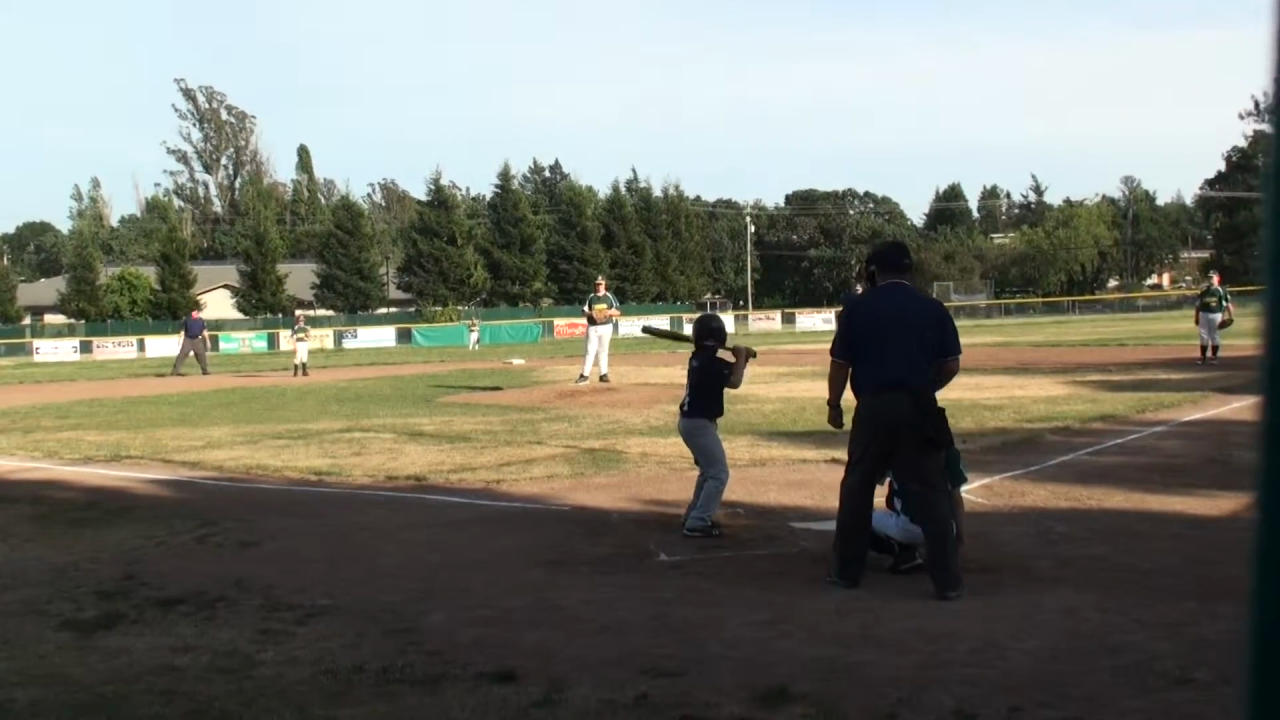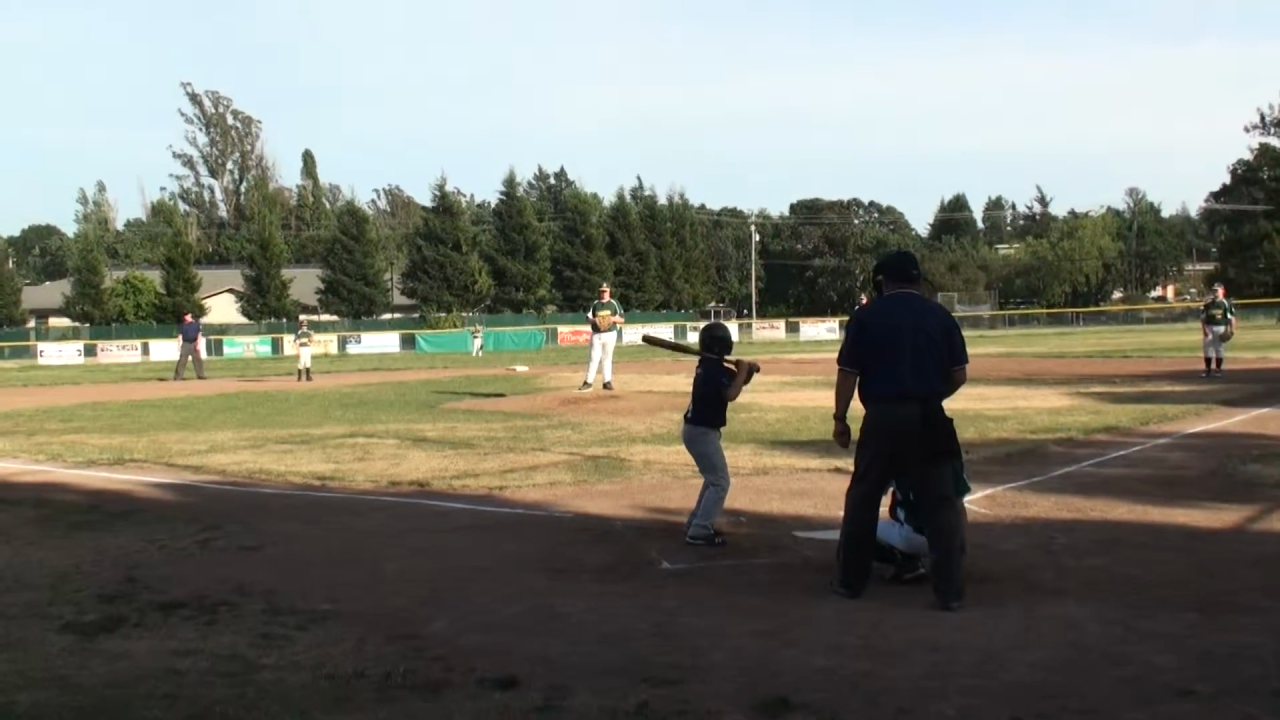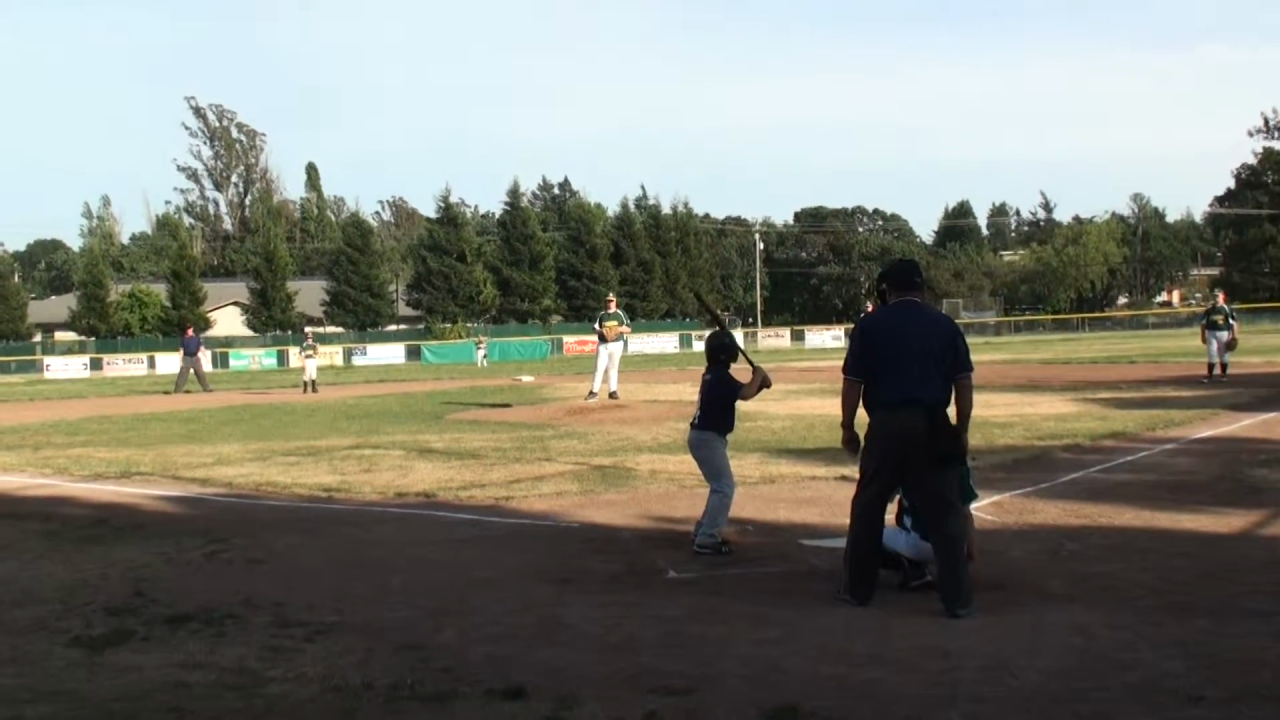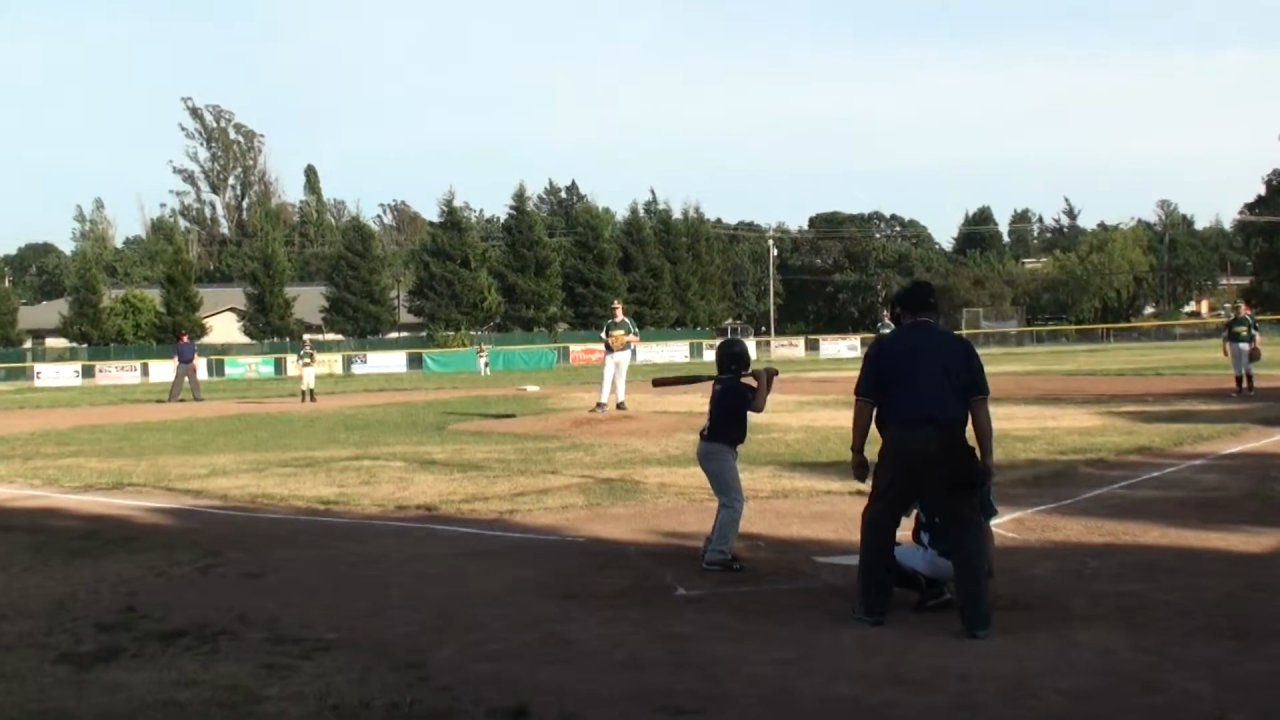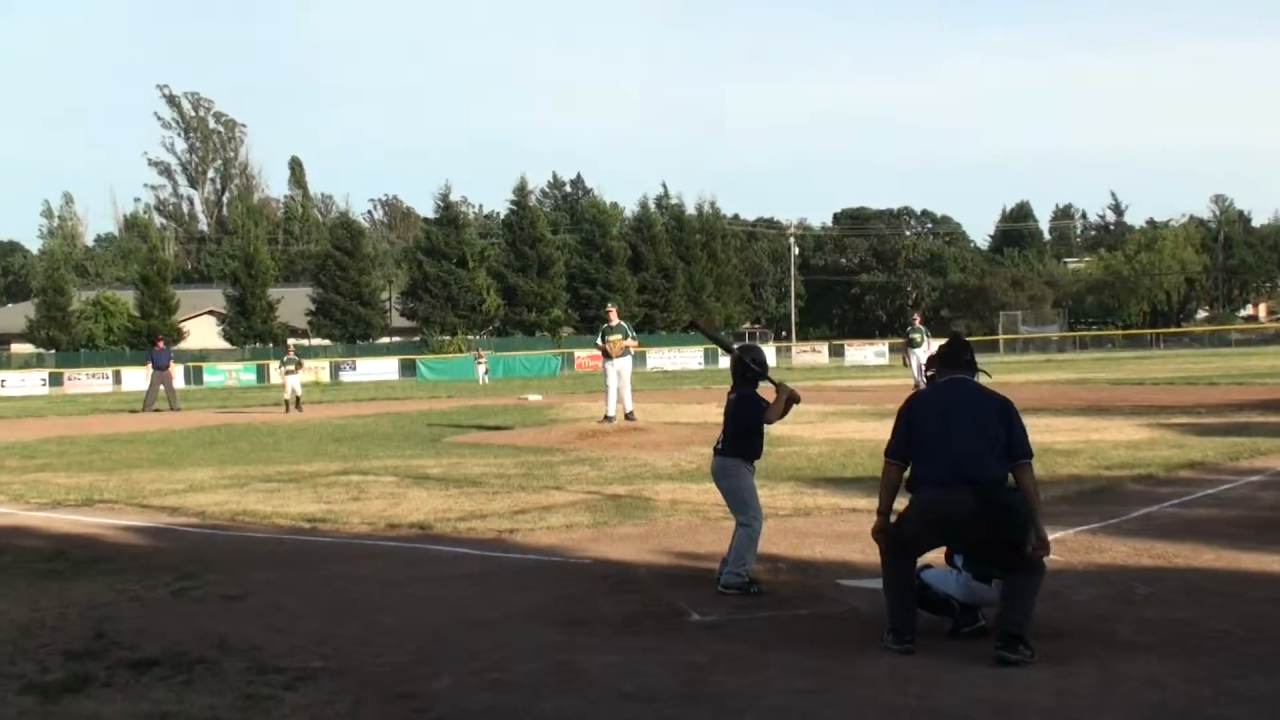
dt=0.5s
person 1, frame 1
left shoulder: (857, 307)
right shoulder: (932, 307)
left elbow: (840, 364)
right elbow: (951, 365)
left wrist: (834, 405)
left hip: (873, 409)
right hip: (918, 409)
left knee: (857, 489)
right knee: (931, 493)
left ankle: (847, 571)
right ankle: (947, 580)
person 1, frame 2
left shoulder: (867, 316)
right shoulder: (940, 316)
left elbow: (848, 373)
right elbow: (958, 375)
left wrist: (840, 419)
left hip: (882, 418)
right hip: (927, 419)
left knee: (863, 499)
right knee: (939, 503)
left ankle: (850, 581)
right ankle: (950, 591)
person 1, frame 3
left shoulder: (871, 324)
right shoulder: (944, 324)
left elbow: (853, 383)
right elbow: (964, 384)
left wrist: (848, 427)
right wrist: (961, 431)
left hip: (885, 427)
right hip: (932, 426)
left knee: (868, 507)
right knee: (944, 511)
left ankle: (857, 589)
right ankle: (957, 598)
person 1, frame 4
left shoulder: (884, 346)
right shoulder: (960, 346)
left elbow: (865, 404)
right elbow: (979, 405)
left wrist: (857, 452)
right wrist: (987, 458)
left hip: (899, 446)
right hip: (948, 446)
left knee: (878, 525)
right knee: (966, 531)
left ankle: (872, 607)
right ankle: (977, 618)
person 1, frame 5
left shoulder: (918, 402)
right shoulder: (999, 404)
left elbow: (894, 465)
right elbow: (1023, 469)
left wrist: (883, 516)
right wrist: (1036, 525)
left hip: (931, 504)
right hip: (985, 506)
left knee: (896, 548)
right knee: (1027, 564)
left ankle: (901, 634)
right ankle: (1012, 639)
person 2, frame 1
left shoulder: (699, 358)
right shoulder: (709, 362)
left elbow: (729, 371)
right elbow: (735, 382)
left wrist: (742, 357)
right wrist: (741, 357)
left hip: (691, 421)
right hip: (700, 424)
left knee: (709, 471)
right knee: (719, 473)
left ankle: (694, 515)
right ankle: (697, 523)
person 2, frame 2
left shoulder: (712, 368)
right shoulder: (713, 370)
left elbow: (738, 382)
right elbow: (731, 395)
left wrist: (747, 370)
right wrist: (743, 370)
left hip: (699, 429)
right hip: (702, 431)
left knee: (713, 478)
right knee: (720, 481)
left ankle: (697, 523)
right ankle: (699, 531)
person 2, frame 3
left shoulder: (714, 375)
right shoulder: (720, 377)
left elbow: (742, 391)
right elbow: (744, 394)
left wrist: (760, 383)
right wrist: (758, 376)
left hip: (705, 436)
right hip: (708, 438)
left knee: (721, 486)
right knee: (724, 488)
left ankle: (703, 532)
right ankle: (706, 540)
person 2, frame 4
left shoulder: (725, 384)
right shoulder: (732, 387)
left elbow: (757, 396)
right elbow: (758, 406)
left wrist: (766, 379)
right wrist: (762, 379)
left hip: (715, 448)
right hip: (718, 450)
left knee: (729, 500)
right knee: (733, 502)
left ankle: (713, 548)
right ankle: (716, 556)
person 2, frame 5
left shoulder: (741, 394)
right shoulder: (746, 396)
left elbow: (775, 414)
right elbow: (770, 417)
left wrist: (788, 400)
right wrist: (782, 394)
left hip: (731, 463)
right hip: (732, 465)
left knee: (747, 519)
right knee: (751, 521)
left ankle: (729, 571)
right ankle: (733, 579)
